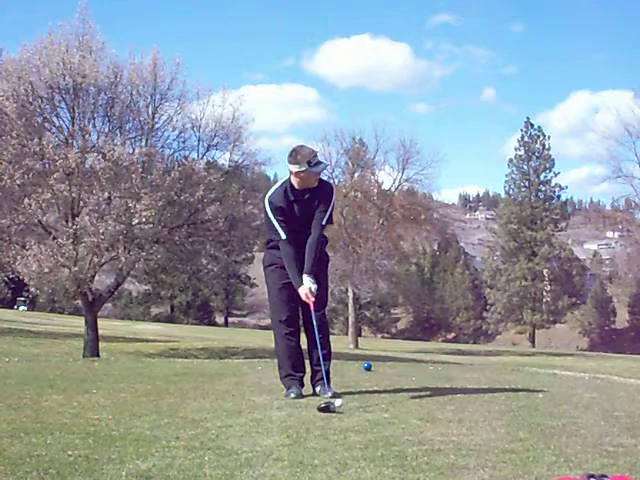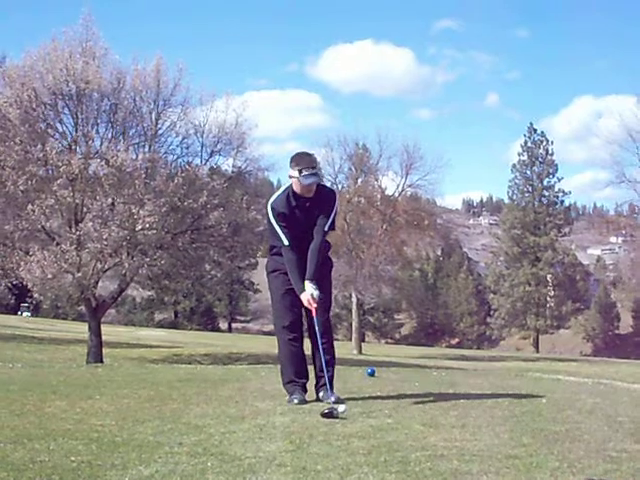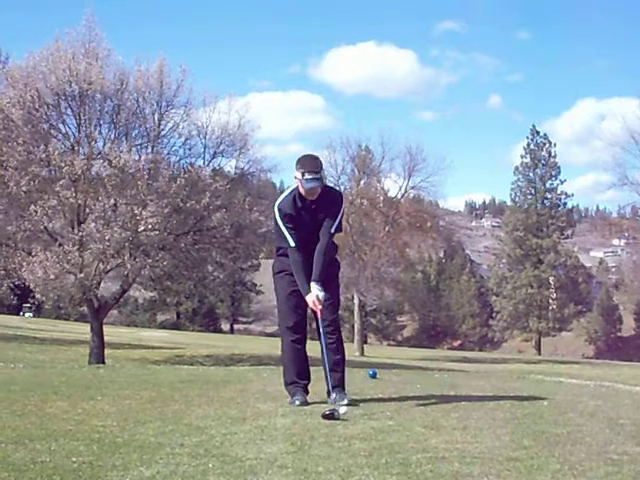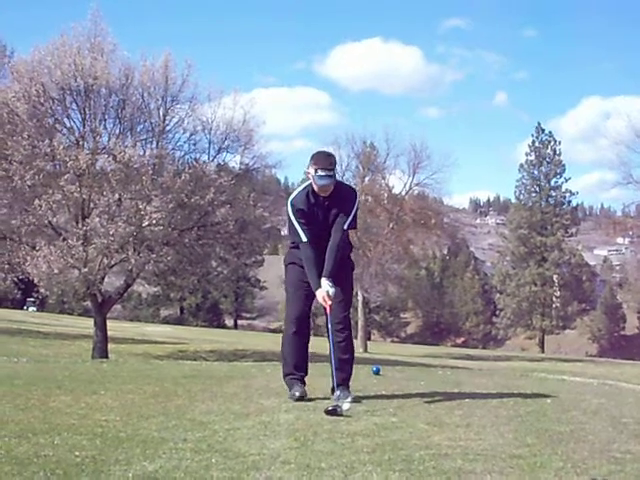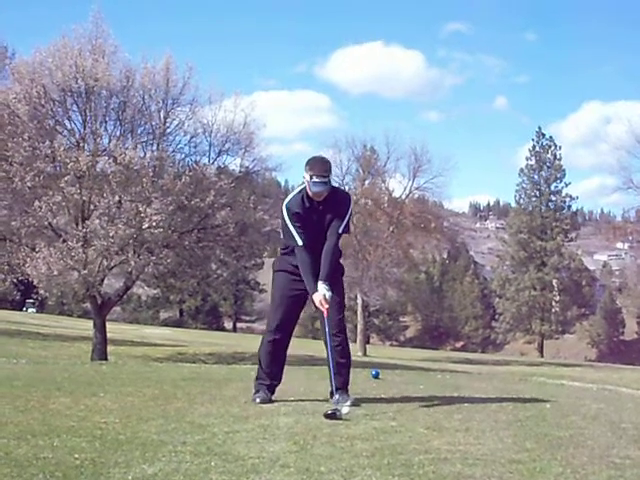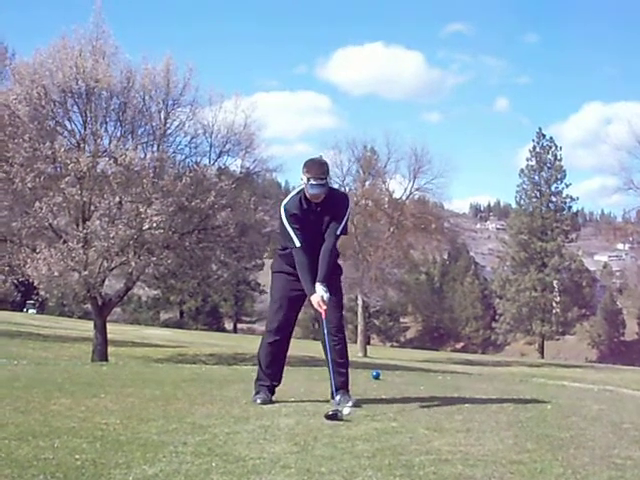
dt=0.3s
person 1, frame 1
left shoulder: (325, 190)
right shoulder: (274, 198)
left elbow: (317, 233)
right elbow: (285, 243)
left wrist: (309, 275)
right wrist: (299, 283)
left hip: (313, 259)
right hip: (280, 259)
left knee: (317, 317)
right knee: (285, 319)
left ankle: (321, 380)
right ankle: (292, 381)
person 1, frame 2
left shoulder: (327, 197)
right shoulder: (277, 203)
left elbow: (319, 239)
right elbow: (287, 248)
left wrist: (311, 281)
right wrist: (300, 289)
left hip: (317, 264)
right hip: (283, 265)
left knee: (321, 323)
right knee: (288, 325)
left ankle: (325, 386)
right ankle: (295, 387)
person 1, frame 3
left shoulder: (334, 198)
right shoulder: (284, 205)
left elbow: (325, 241)
right elbow: (294, 249)
left wrist: (316, 283)
right wrist: (306, 290)
left hip: (324, 266)
right hip: (289, 267)
left knee: (330, 323)
right knee: (292, 326)
left ankle: (337, 388)
right ankle: (297, 388)
person 1, frame 4
left shoulder: (348, 195)
right shoulder: (297, 200)
left elbow: (338, 238)
right elbow: (306, 245)
left wrist: (327, 278)
right wrist: (316, 285)
left hip: (337, 263)
right hip: (302, 261)
left knee: (341, 321)
right knee: (296, 318)
left ankle: (341, 385)
right ankle: (295, 380)
person 1, frame 5
left shoulder: (342, 200)
right shoulder: (291, 204)
left elbow: (332, 242)
right elbow: (301, 249)
left wrist: (323, 283)
right wrist: (312, 289)
left hip: (328, 268)
right hip: (291, 267)
left knee: (336, 326)
right knee: (277, 325)
left ankle: (340, 389)
right ankle: (264, 386)
person 1, frame 6
left shoulder: (340, 201)
right shoulder: (290, 206)
left elbow: (330, 243)
right elbow: (300, 250)
left wrist: (321, 284)
right wrist: (310, 291)
left hip: (326, 269)
right hip: (290, 268)
left knee: (335, 326)
right knee: (277, 326)
left ankle: (341, 390)
right ankle: (264, 386)
